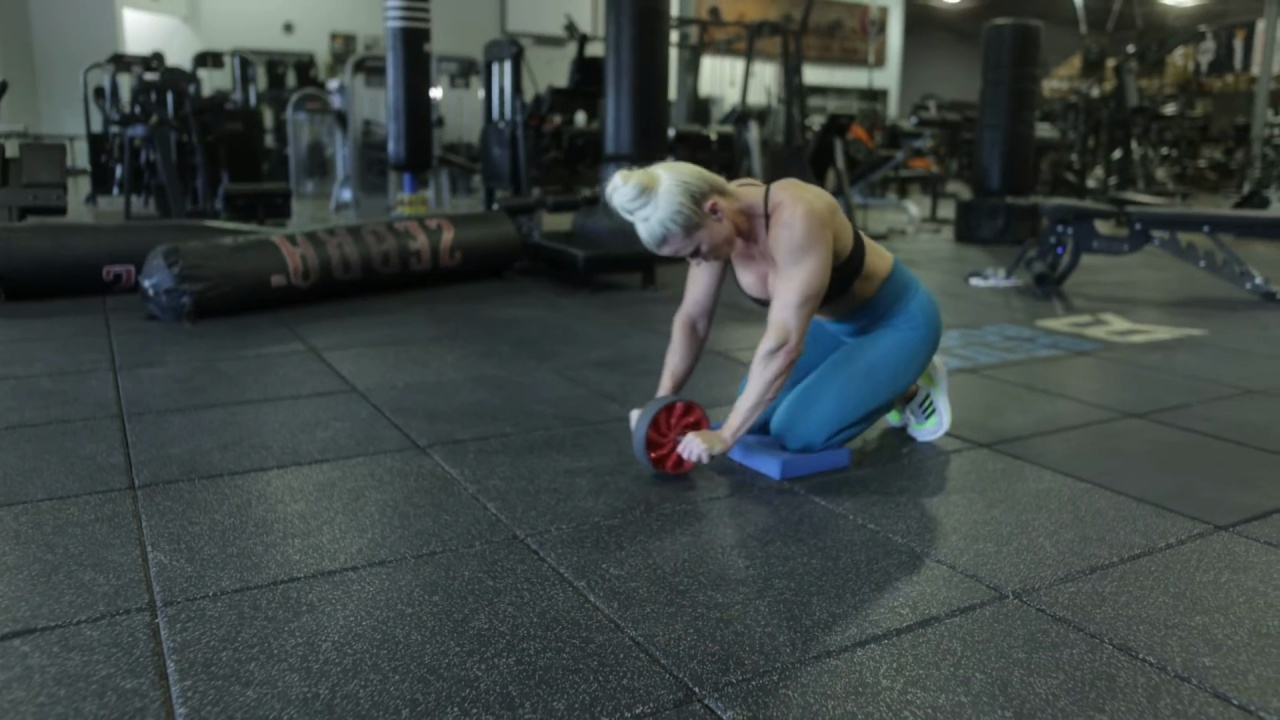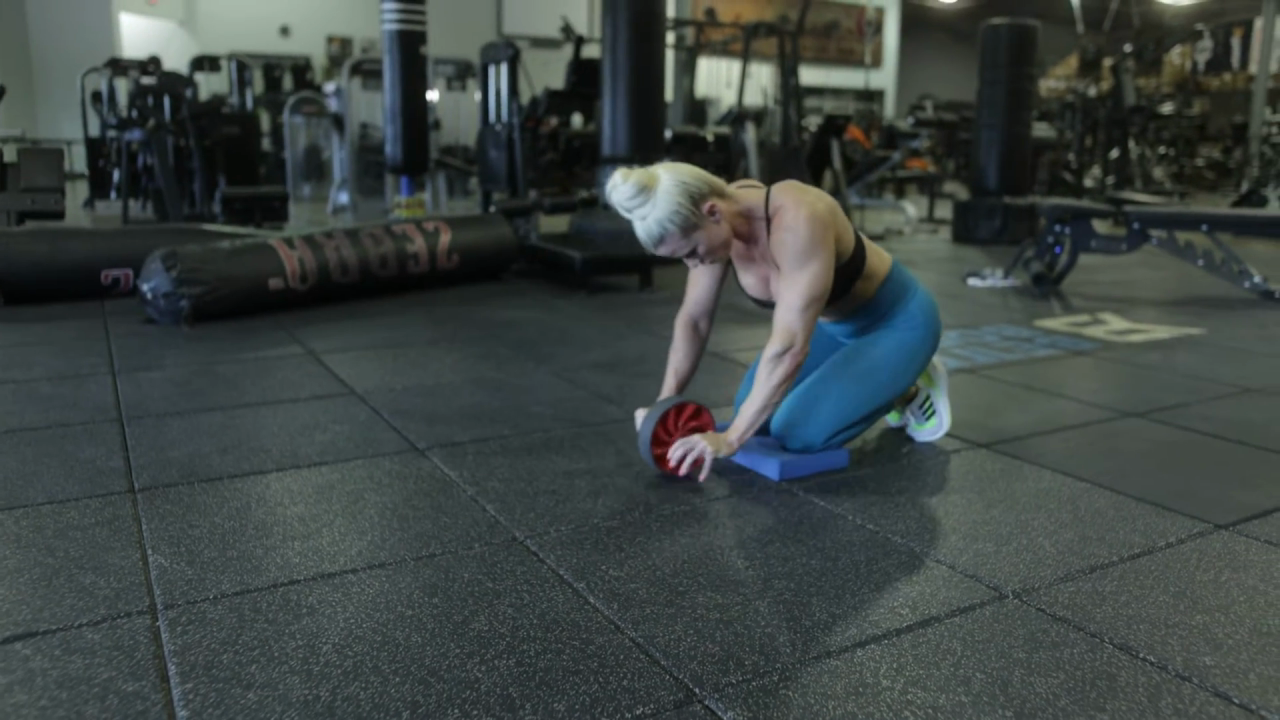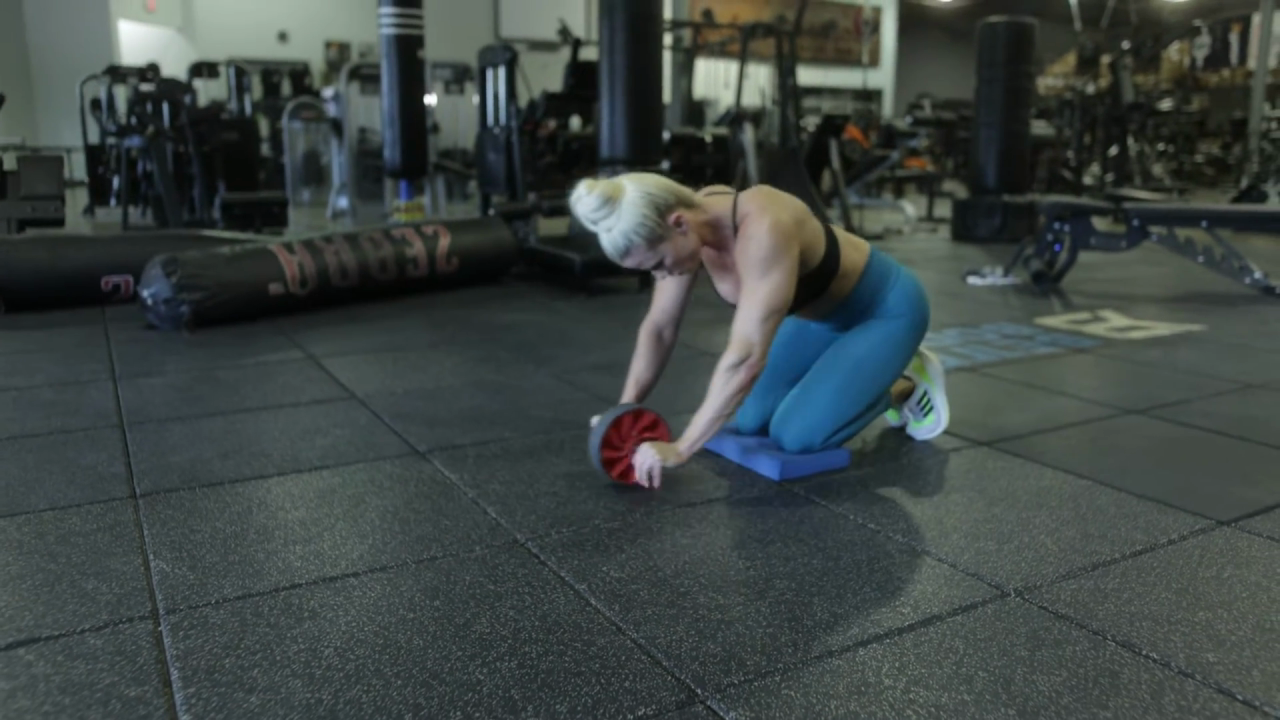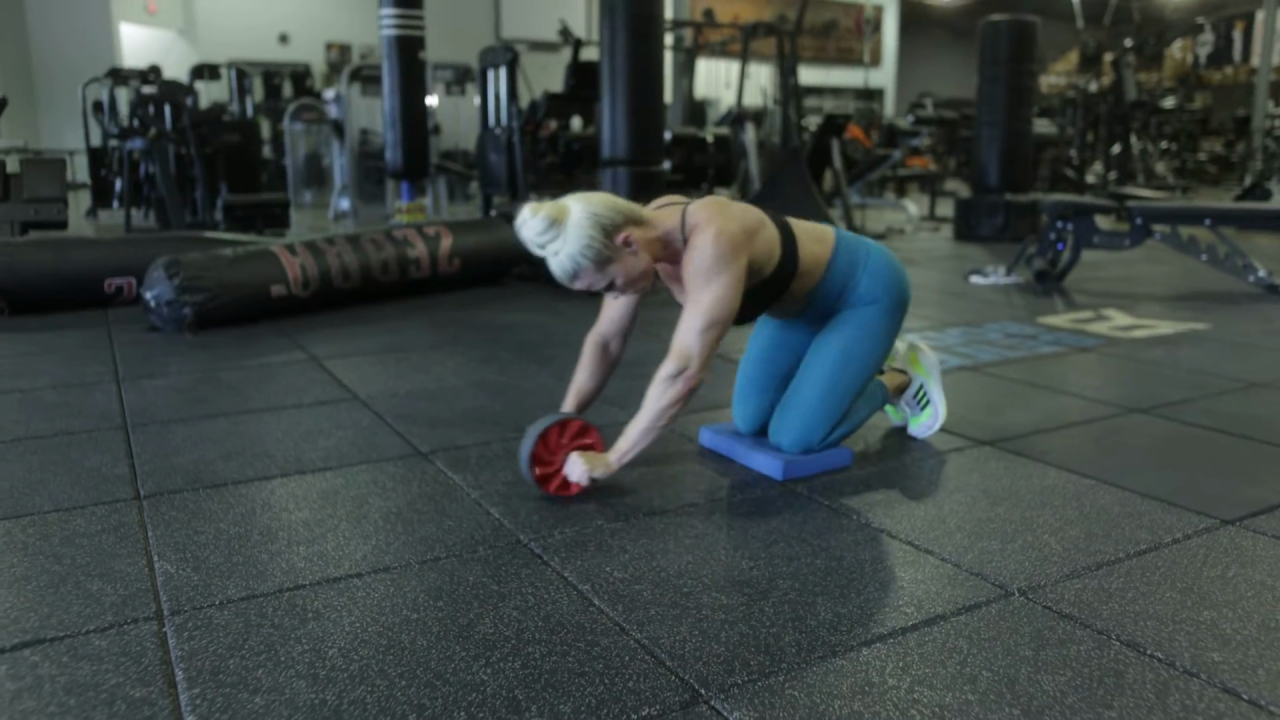
dt=0.2s
person 1, frame 1
left shoulder: (796, 217)
right shoulder: (719, 213)
left elbow: (784, 344)
right elbow: (692, 319)
left wrist: (725, 435)
right wrist: (661, 402)
left hip: (900, 321)
left knee: (797, 434)
right knee: (754, 417)
left ankle: (908, 389)
right ankle: (881, 380)
person 1, frame 2
left shoulder: (798, 220)
right shoulder: (720, 215)
left elbow: (789, 347)
right elbow: (693, 320)
left wrist: (731, 439)
right wrist: (665, 403)
left hip: (898, 322)
left knee: (797, 435)
right knee: (754, 413)
left ankle: (907, 391)
right ankle: (875, 381)
person 1, frame 3
left shoulder: (764, 229)
right shoulder: (689, 221)
left elbow: (746, 357)
right elbow: (659, 328)
left wrist: (681, 448)
left hip: (887, 311)
left knee: (794, 438)
right knee: (745, 421)
left ankle: (903, 387)
right ankle: (871, 377)
person 1, frame 4
left shoulder: (711, 241)
right shoulder: (639, 233)
left elbow: (684, 369)
right elbow: (605, 339)
left wrist: (611, 459)
right wrist: (564, 420)
left hip: (865, 291)
right hip: (805, 300)
left knee: (794, 439)
right knee: (749, 424)
left ankle: (898, 380)
right ankle: (872, 366)
